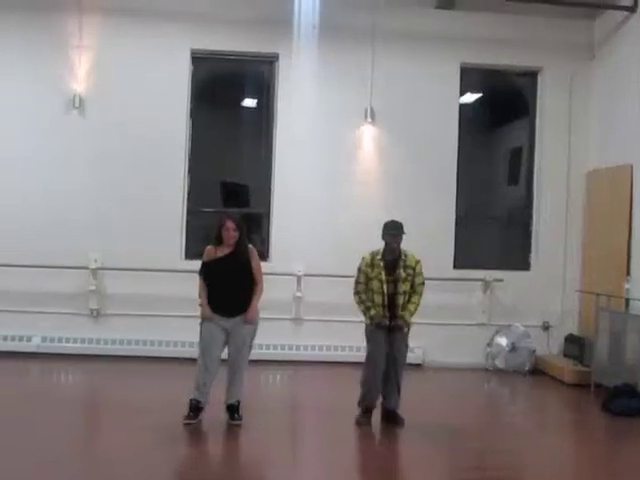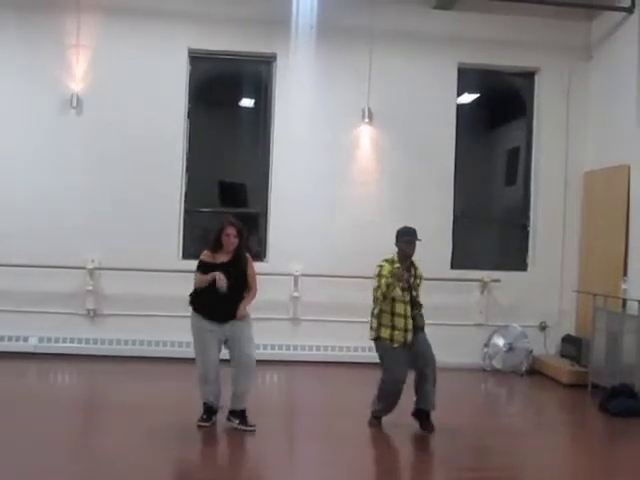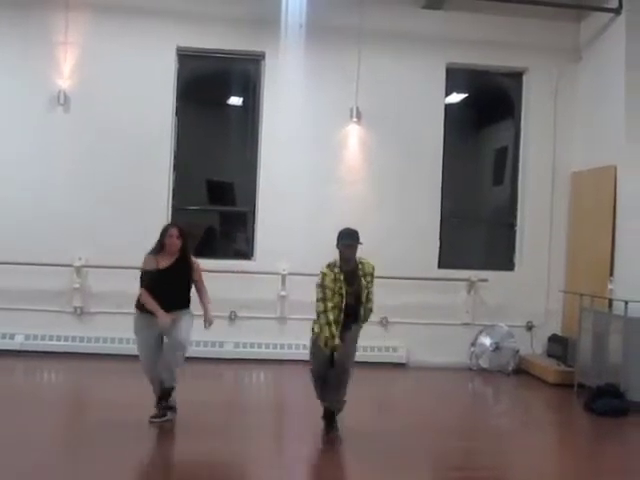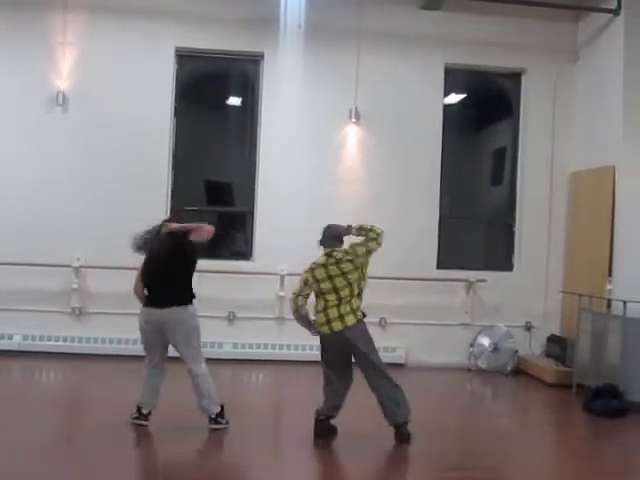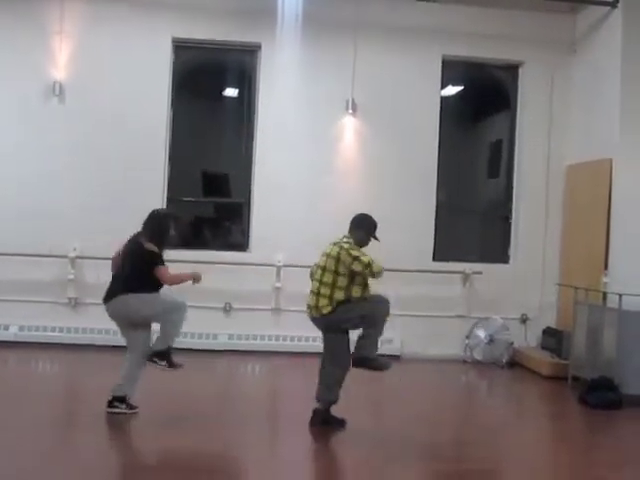
dt=1s
person 1, frame 1
left shoulder: (413, 262)
right shoulder: (369, 261)
left elbow: (417, 291)
right elbow: (359, 291)
left wrist: (405, 317)
right wrist: (371, 314)
left hip: (399, 322)
right hip: (376, 321)
left knee: (396, 365)
right knee: (375, 362)
left ankle: (390, 409)
right ankle: (366, 407)
person 1, frame 2
left shoulder: (416, 271)
right shoulder: (386, 267)
right elbow: (379, 297)
left wrist: (418, 313)
right wrist: (394, 281)
left hip: (412, 328)
right hip: (388, 331)
left knee: (428, 364)
right knee: (395, 376)
left ankle: (423, 411)
right ankle: (378, 412)
person 1, frame 3
left shoulder: (367, 269)
right shoulder: (327, 274)
right elbow: (323, 312)
left wrist: (366, 314)
right wrist: (334, 343)
left hip: (351, 325)
right hip: (327, 329)
left knee: (342, 365)
right knee: (319, 369)
left ankle: (331, 411)
right ankle: (329, 404)
person 1, frame 4
left shoulder: (313, 269)
right shoulder: (352, 256)
left elbow: (297, 303)
right elbow: (376, 235)
left wrist: (310, 325)
right wrist: (349, 229)
left hip: (327, 331)
right hip: (352, 326)
left knee: (336, 377)
right knee: (377, 374)
left ankle: (324, 420)
right ankle: (400, 424)
person 1, frame 5
left shoulder: (335, 247)
right shoulder: (348, 250)
left elbow: (316, 272)
right elbow: (374, 269)
right wrist: (375, 269)
left hip: (321, 311)
right hip: (330, 312)
left knee: (336, 360)
right knee: (380, 306)
left ankle: (323, 410)
right ankle: (364, 354)
person 2, frame 1
left shoulder: (249, 252)
right shoulder: (211, 252)
left elbow: (259, 284)
right elbow: (203, 281)
left wrist: (253, 307)
right wrist: (204, 305)
left hip: (243, 316)
right hip: (215, 316)
left knee: (238, 361)
right knee: (207, 359)
left ankle: (234, 404)
right ankle: (197, 403)
person 2, frame 2
left shoulder: (244, 260)
right shoulder: (208, 256)
left elbow: (252, 289)
right elbow: (197, 283)
left wrist: (244, 305)
right wrist: (214, 276)
left hip: (235, 319)
right hip: (205, 320)
left knee: (246, 360)
right knee: (208, 366)
left ankle: (238, 411)
right ankle: (210, 407)
person 2, frame 3
left shoulder: (189, 263)
right shoulder: (151, 261)
left elbow: (200, 287)
right elbow: (143, 292)
left wrist: (207, 311)
right wrist: (160, 314)
left hip: (179, 314)
right hip: (147, 317)
left knee: (178, 341)
right knee: (150, 364)
left ankle: (168, 385)
right ankle: (166, 406)
person 2, frame 4
left shoulder: (151, 258)
right shoulder: (184, 248)
left elbow: (138, 290)
right elbow: (209, 230)
right wrist: (180, 227)
left hip: (152, 315)
right hip: (181, 314)
left knee: (154, 366)
right knee: (196, 366)
left ankle: (143, 411)
right ankle: (215, 414)
person 2, frame 5
left shoulder: (137, 240)
right shoulder: (150, 251)
left elbow: (116, 258)
right elbow: (167, 279)
left wrist: (116, 275)
right wrist: (193, 274)
left hip: (115, 304)
right hip: (128, 301)
left knee: (138, 350)
right knee: (178, 309)
left ankle: (119, 399)
right ankle: (160, 352)
